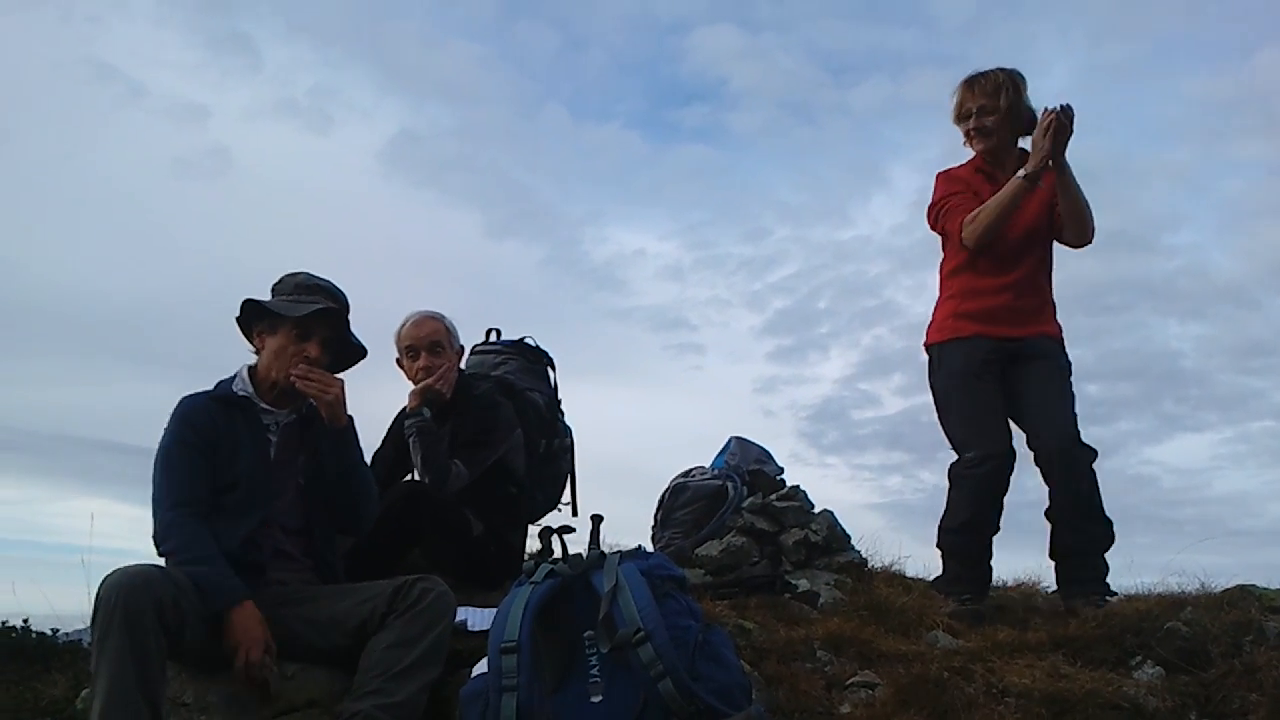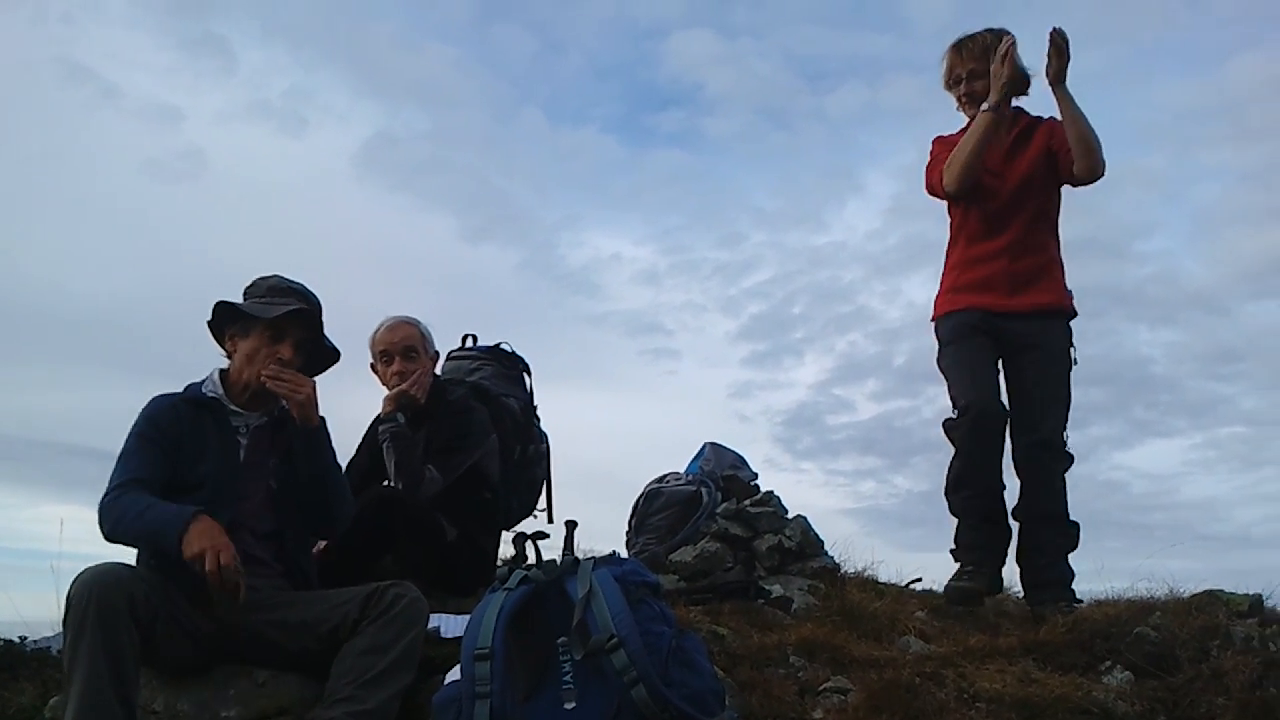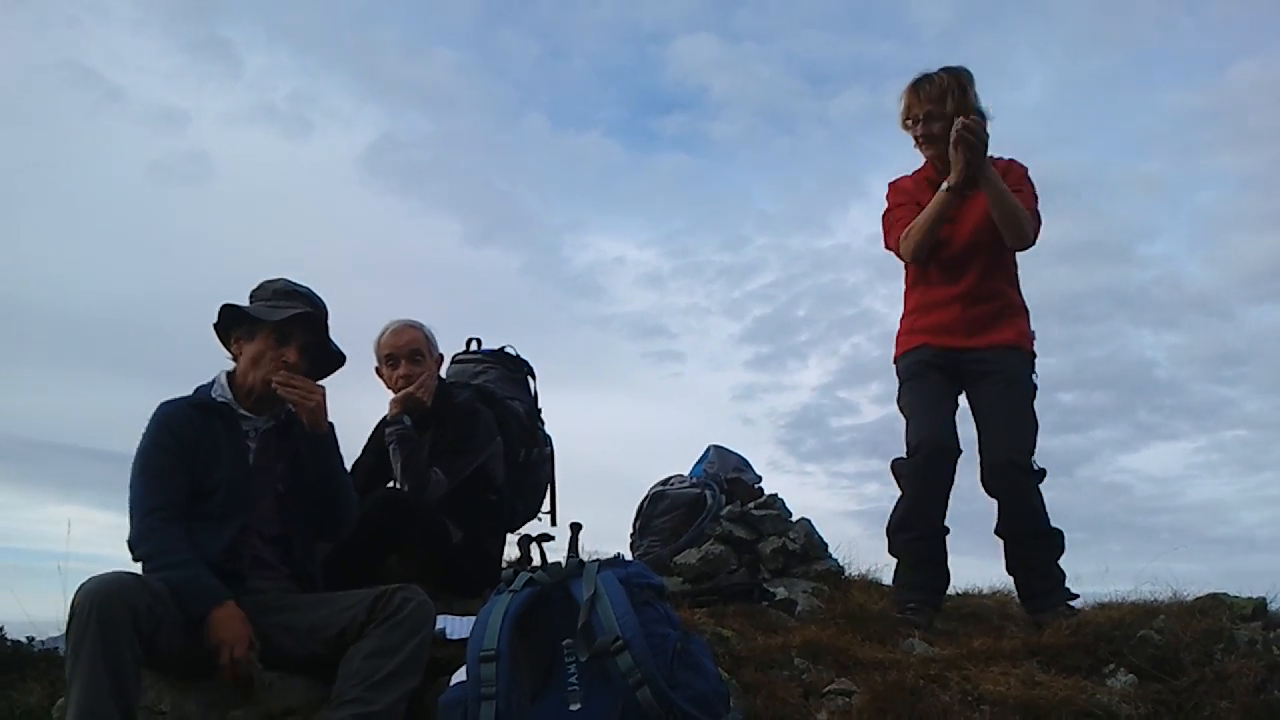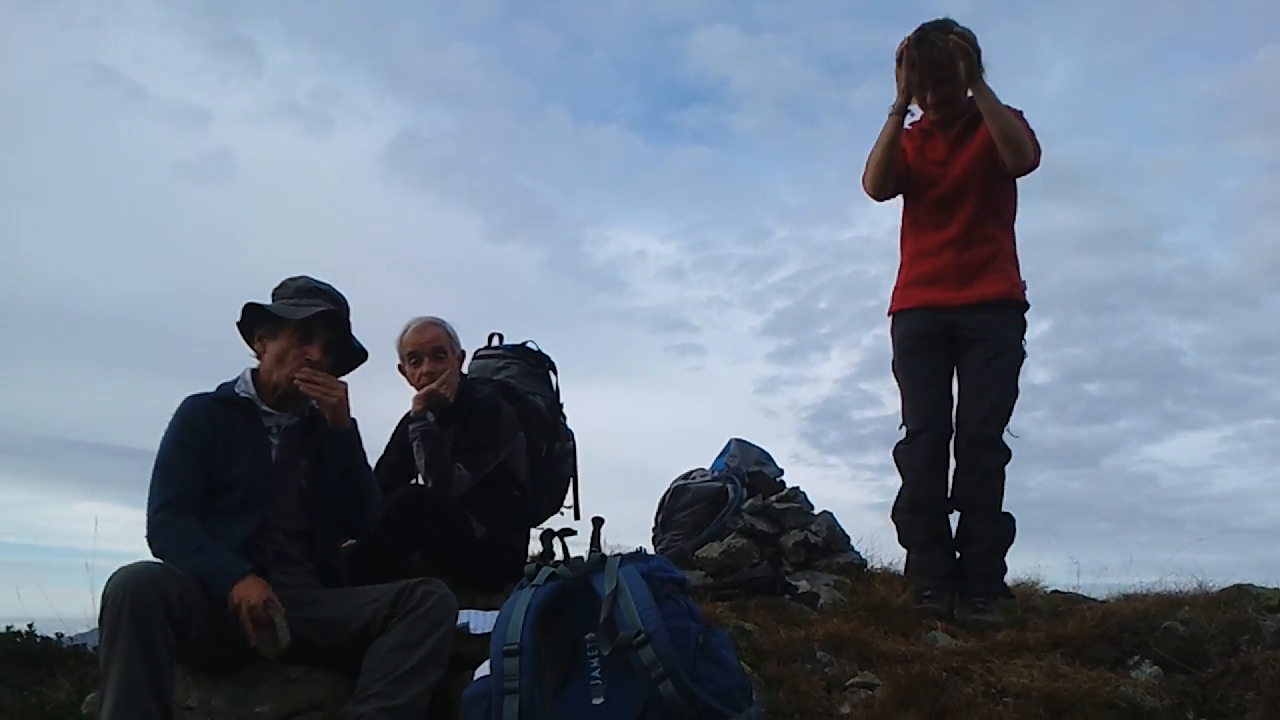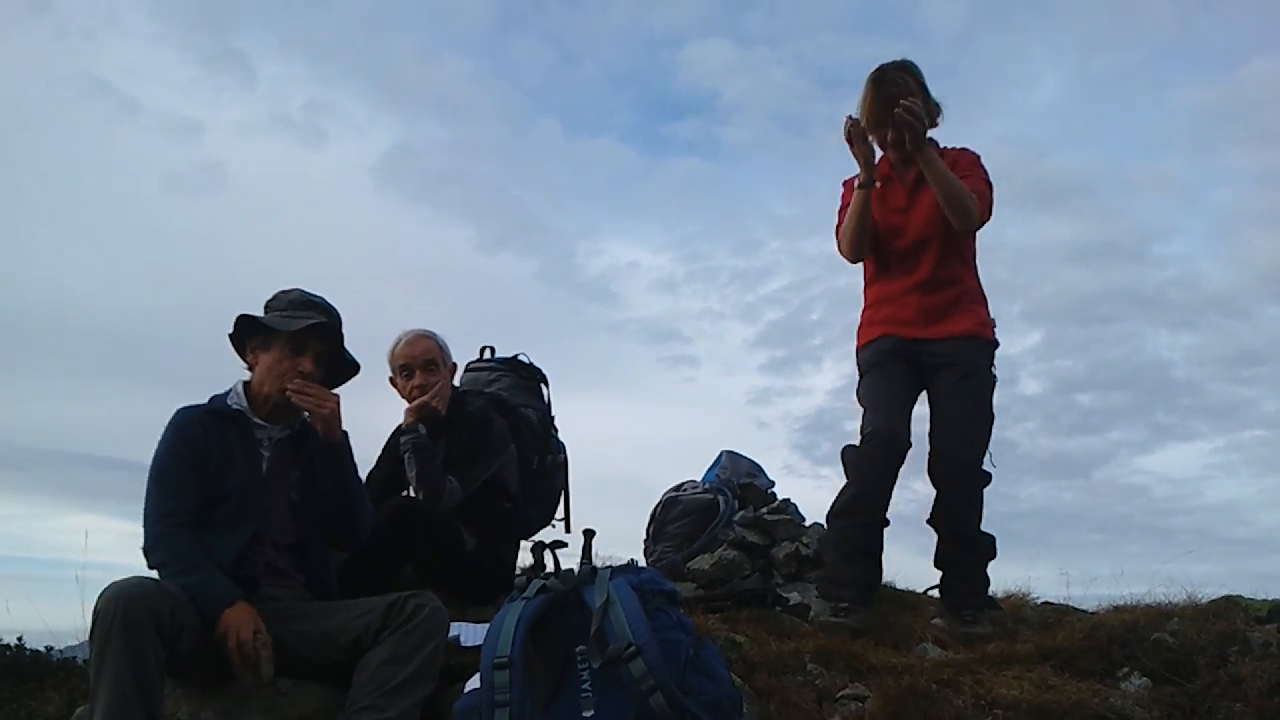
dt=0.4s
person 1, frame 1
left shoulder: (1051, 180)
right shoulder: (952, 183)
left elbow: (1079, 235)
right elbow: (975, 234)
left wrist: (1057, 163)
right wrist: (1029, 169)
left hip: (1035, 340)
right hip: (964, 339)
left knee: (1063, 446)
right knee: (985, 455)
left ankle: (1082, 581)
right ankle: (964, 583)
person 1, frame 2
left shoulder: (1046, 134)
right shoulder: (950, 147)
left elbow: (1089, 169)
right elbow: (955, 186)
left wrist: (1060, 89)
right wrist: (993, 104)
left hip: (1039, 310)
right hip: (966, 309)
left knee: (1041, 441)
right knee: (978, 414)
left ankle: (1049, 585)
right ankle: (978, 560)
person 1, frame 3
left shoulder: (1007, 176)
right shoulder: (906, 191)
left elbow: (1023, 235)
right elbow: (909, 248)
left wrist: (981, 166)
right wrist: (951, 181)
left hip: (1000, 345)
right hip: (926, 347)
left knee: (1010, 463)
right knee: (928, 452)
left ankle: (1042, 591)
right ankle: (918, 591)
person 1, frame 4
left shoulder: (1000, 124)
right shoulder: (905, 140)
left elbow: (1024, 160)
right elbow: (875, 188)
left wrist: (977, 86)
right wrist: (901, 106)
left hip: (992, 304)
right hip: (920, 306)
left knee: (980, 435)
right knee: (925, 434)
left ankle: (979, 582)
right ankle: (931, 577)
person 1, frame 5
left shoulder: (961, 165)
right shoulder: (861, 187)
left elbow: (973, 216)
right elbow: (852, 249)
left wrist: (915, 152)
right wrist: (868, 173)
left hip: (960, 339)
right hip: (887, 339)
left knee: (958, 463)
right knee: (880, 442)
left ankle: (966, 598)
right ankle: (847, 591)
person 2, frame 1
left shoulder: (324, 427)
right shoulder: (201, 413)
left elbow: (358, 523)
right elbow: (176, 523)
left wrist: (338, 426)
right wrist: (234, 604)
left hip: (304, 602)
right hip: (213, 602)
left knee: (427, 597)
right knee: (132, 589)
person 2, frame 2
left shoulder: (296, 430)
right shoulder: (172, 415)
left elbow: (333, 525)
right elbow: (119, 508)
left wrist: (311, 426)
right wrist: (188, 524)
left hip: (276, 608)
right hip: (182, 601)
left knee: (401, 602)
right knee: (104, 586)
person 2, frame 3
left shoulder: (303, 434)
right shoulder: (180, 419)
left elbow: (338, 530)
right elbow: (153, 531)
left wrist: (319, 433)
right wrist: (216, 607)
left hip: (283, 610)
right hip: (192, 609)
left knee: (407, 605)
right knee: (108, 597)
person 2, frame 4
left shoulder: (326, 430)
right shoulder: (203, 415)
left elbow: (362, 525)
right elbow: (168, 524)
left wrist: (341, 428)
right wrist: (236, 579)
left hip: (307, 604)
right hip: (216, 599)
left knee: (430, 599)
right knee: (139, 584)
person 2, frame 5
left shoulder: (318, 442)
right shoulder: (196, 426)
left elbow: (351, 538)
right elbow: (165, 536)
left wrist: (333, 441)
right wrist: (227, 606)
left hip: (298, 619)
right hip: (208, 614)
left knee: (422, 613)
right knee: (129, 601)
person 3, frame 1
left shoulder: (489, 406)
right shoulder: (414, 415)
left elbow: (440, 485)
left wrist: (418, 414)
left hip: (490, 553)
right hip: (439, 545)
left knee: (412, 496)
person 3, frame 2
left shoulder: (464, 412)
right shoulder: (390, 420)
left elbow: (414, 491)
left wrist: (392, 420)
left hip: (463, 559)
right hip: (413, 551)
left knee: (384, 501)
person 3, frame 3
left shoulder: (468, 414)
right shoulder: (395, 423)
left elbow: (421, 493)
right elbow: (353, 495)
left wrist: (400, 422)
left hip: (469, 560)
right hip: (419, 552)
left knee: (390, 503)
person 3, frame 4
left shoulder: (490, 409)
right shoulder: (417, 419)
left elbow: (445, 489)
right elbow: (378, 493)
left wrist: (423, 419)
left hip: (492, 555)
right hip: (444, 549)
left knee: (413, 500)
person 3, frame 5
left shoulder: (481, 421)
right shoulder: (409, 432)
left elbow: (436, 501)
right elbow: (369, 505)
left wrist: (414, 432)
left hip: (483, 568)
right hip: (434, 562)
left knee: (404, 511)
